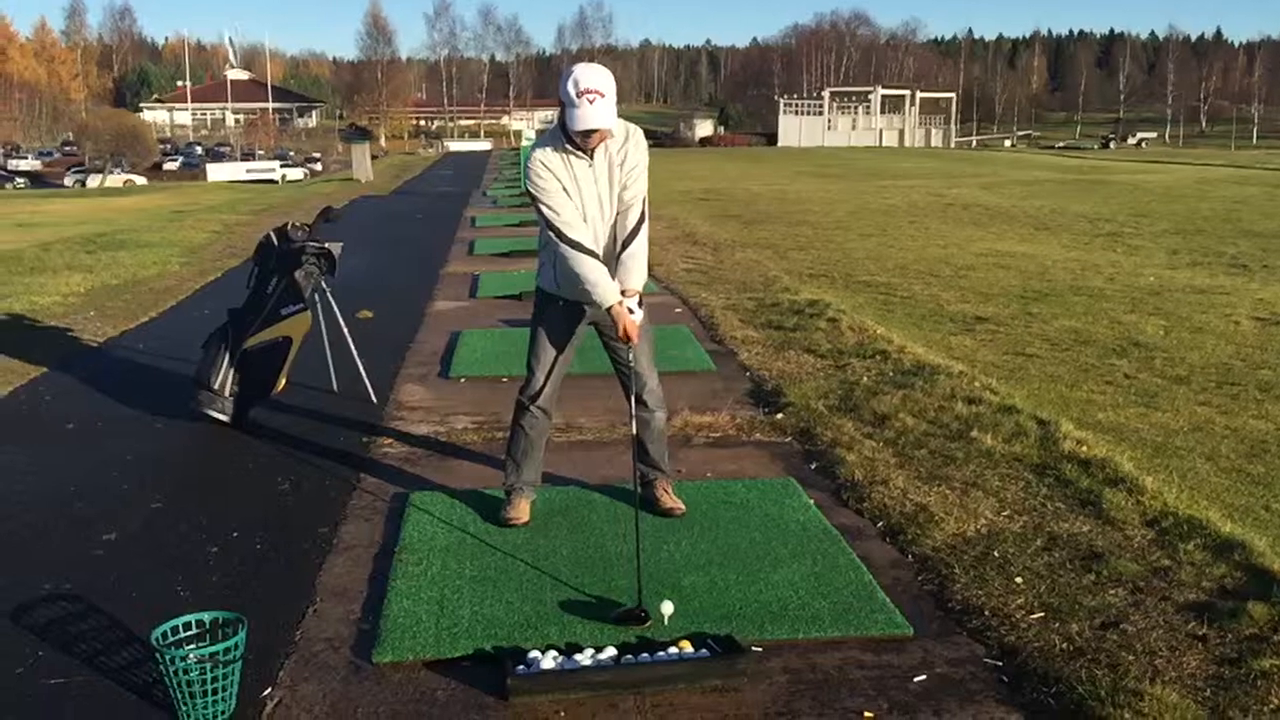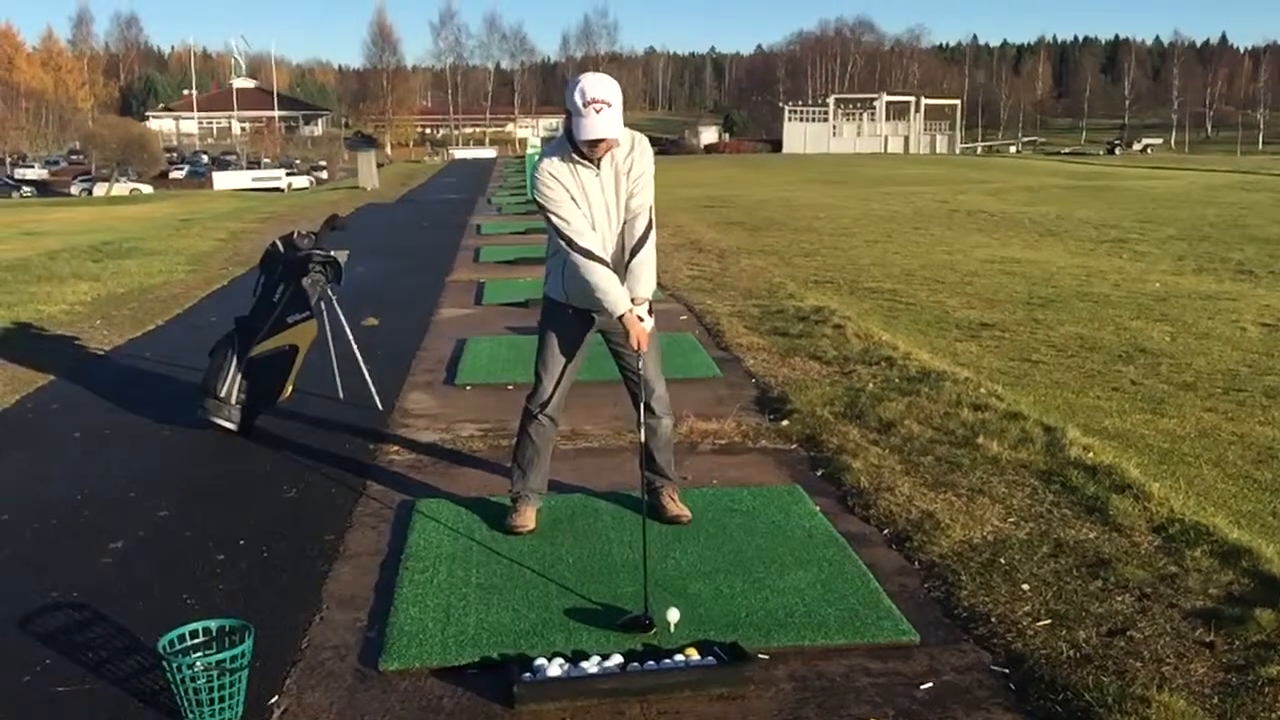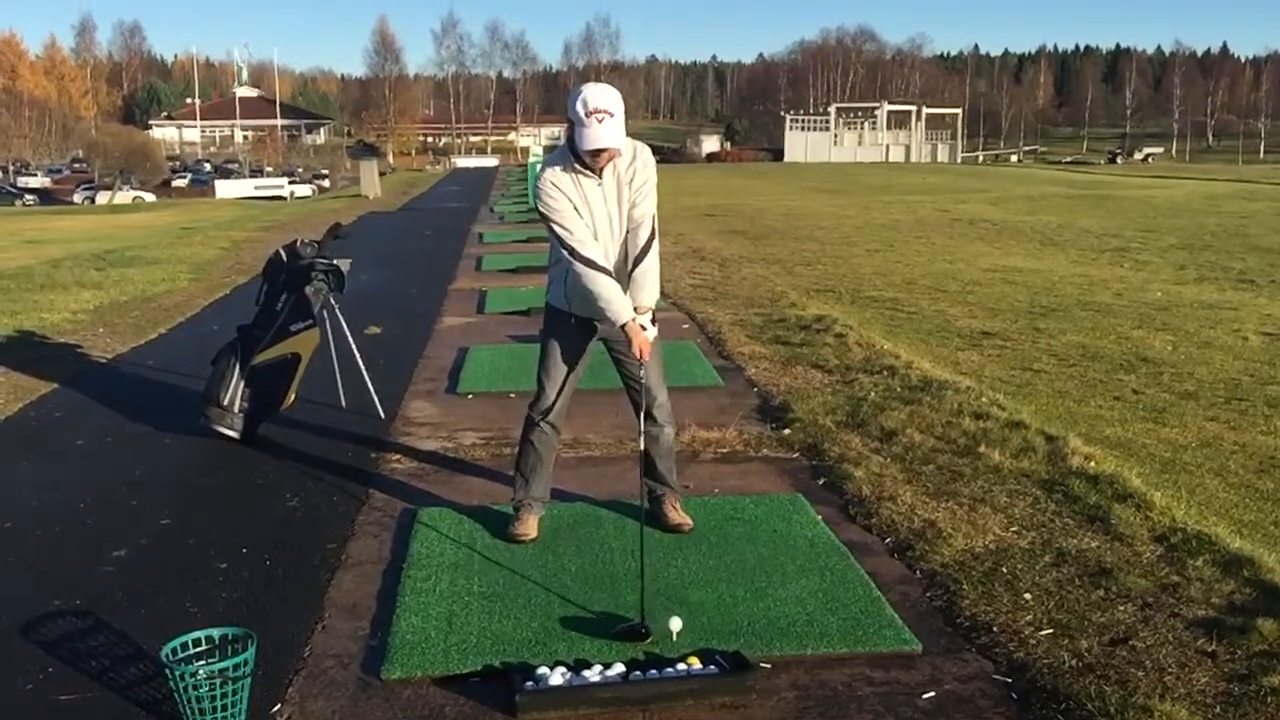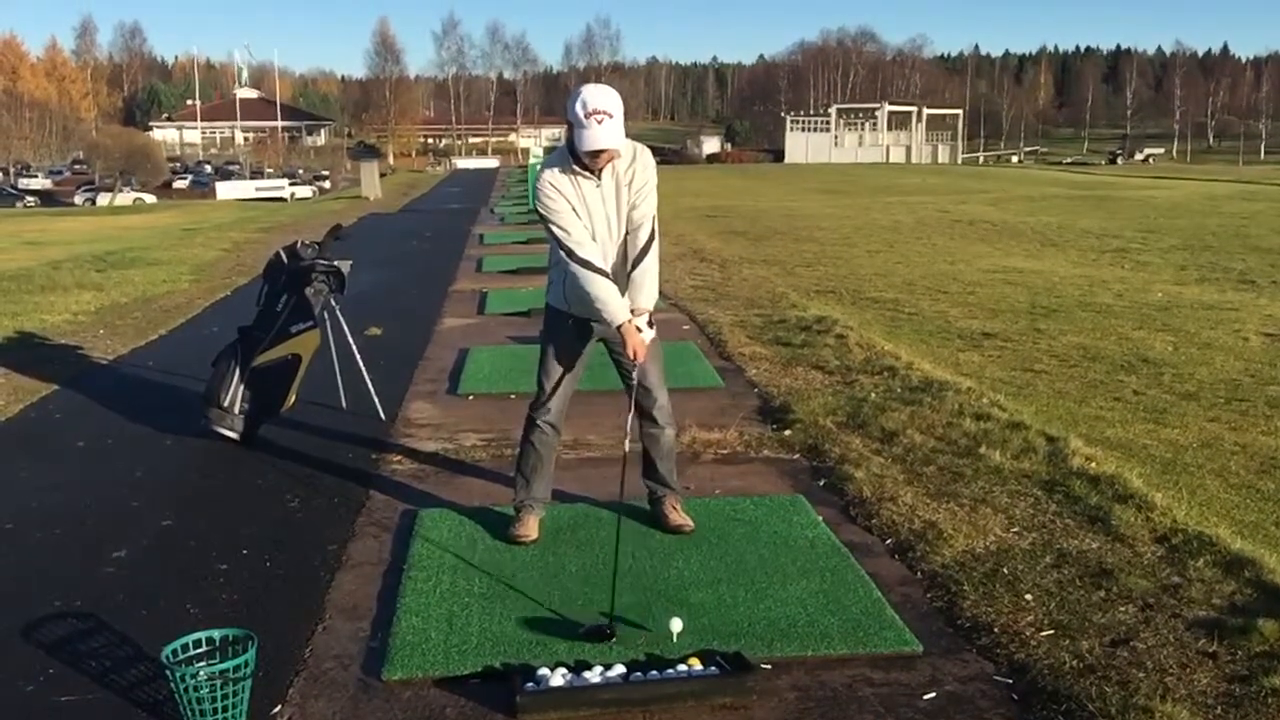
dt=0.7s
person 1, frame 1
left shoulder: (630, 141)
right shoulder: (542, 161)
left elbow: (633, 220)
right elbow: (571, 239)
left wrist: (628, 292)
right wrist: (609, 304)
left hip: (619, 290)
right hip: (562, 293)
left knee: (647, 389)
right knee: (537, 393)
left ankle: (655, 480)
right ankle: (520, 489)
person 1, frame 2
left shoulder: (636, 150)
right shoulder: (550, 171)
left elbow: (640, 228)
right elbow: (582, 248)
left wrist: (639, 300)
right wrist: (623, 312)
left hip: (628, 299)
right hip: (570, 301)
left knee: (654, 397)
right knee: (544, 401)
left ankle: (662, 487)
right ankle: (526, 496)
person 1, frame 3
left shoulder: (638, 159)
right shoulder: (552, 180)
left elbow: (643, 236)
right elbow: (584, 256)
left wrist: (642, 308)
right wrist: (625, 320)
left hip: (631, 306)
right hip: (572, 309)
left knee: (656, 404)
right knee: (546, 409)
left ankle: (663, 495)
right ankle: (528, 504)
person 1, frame 4
left shoulder: (638, 160)
right shoulder: (551, 181)
left elbow: (643, 239)
right elbow: (582, 257)
left wrist: (640, 311)
right wrist: (620, 322)
left hip: (630, 307)
right hip: (571, 309)
left knee: (656, 405)
right knee: (546, 410)
left ankle: (664, 495)
right ankle: (529, 504)
